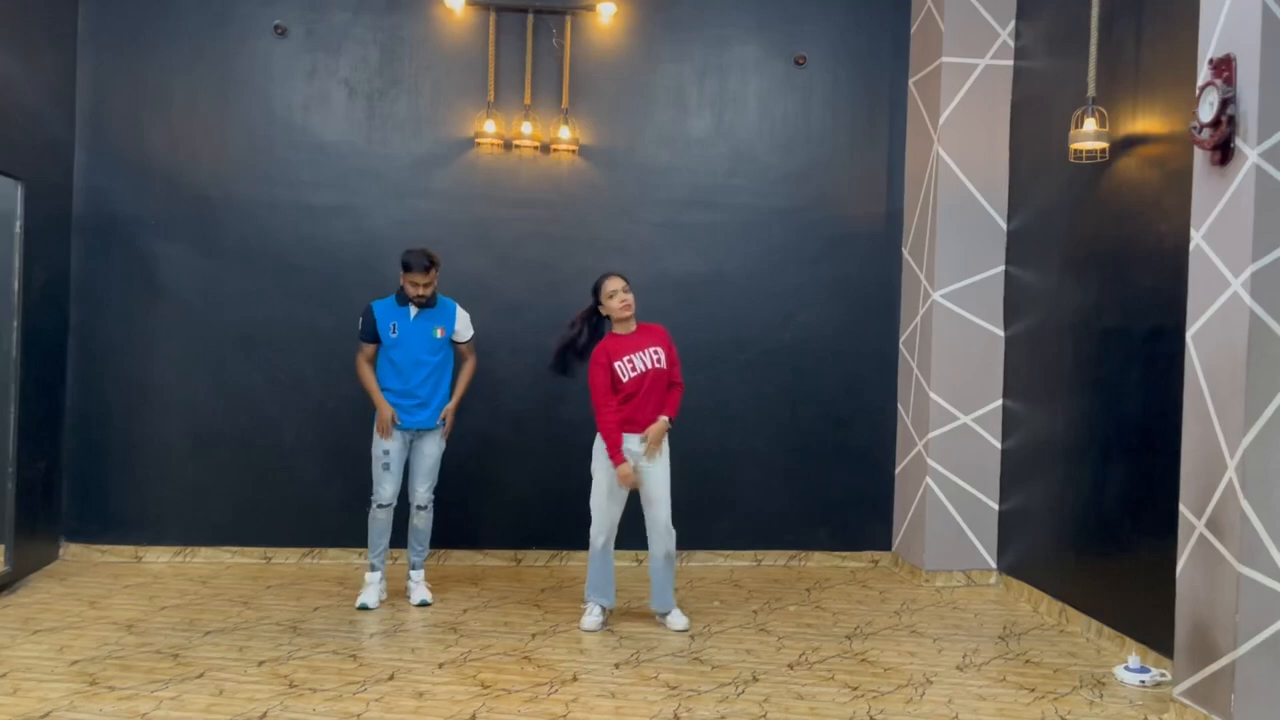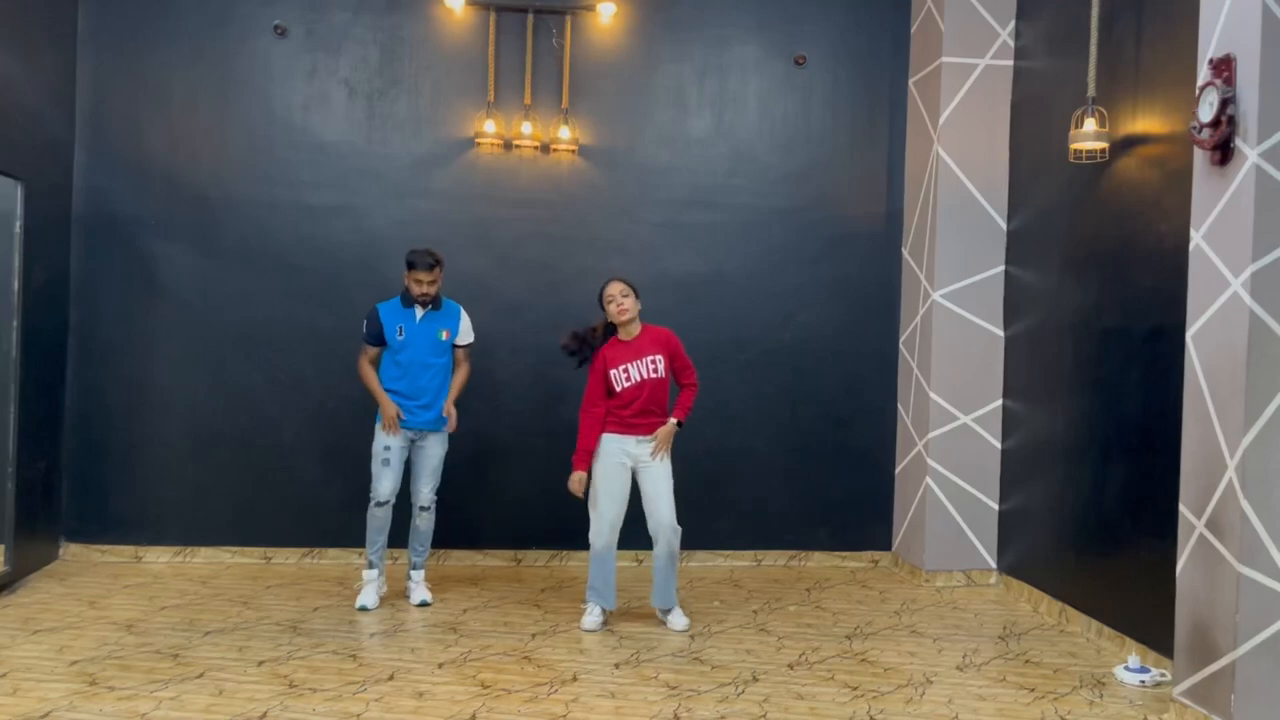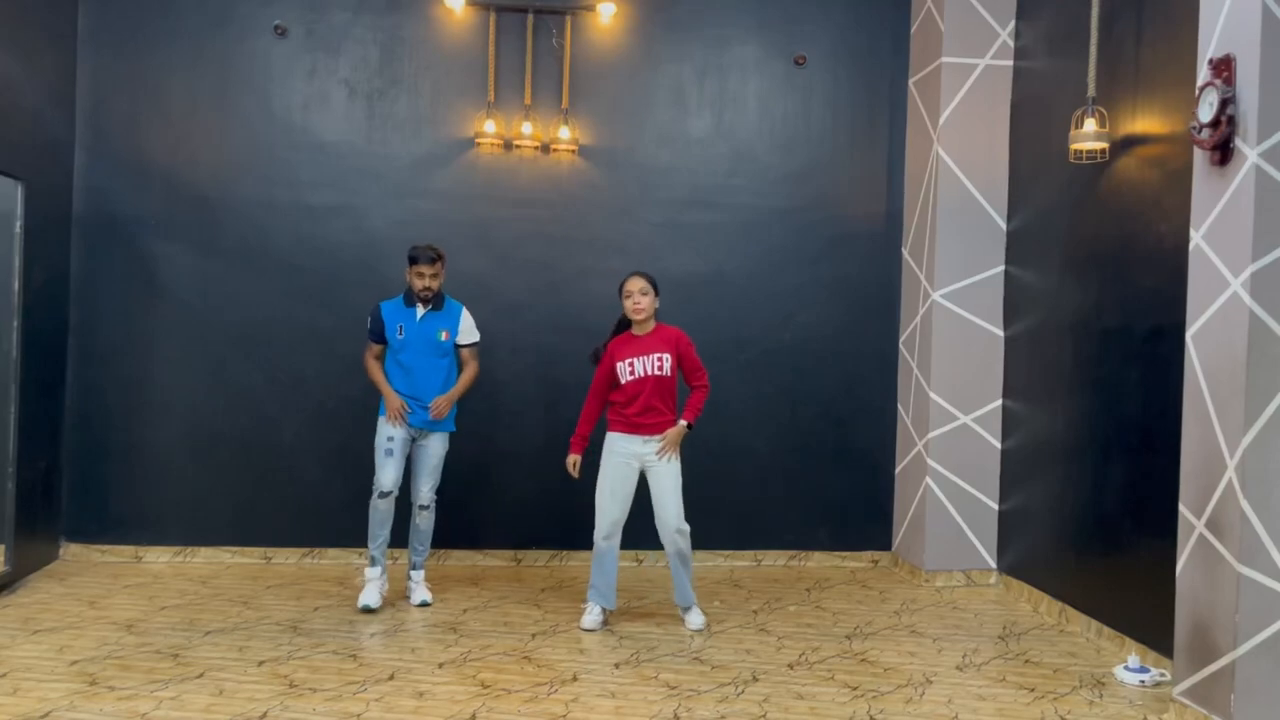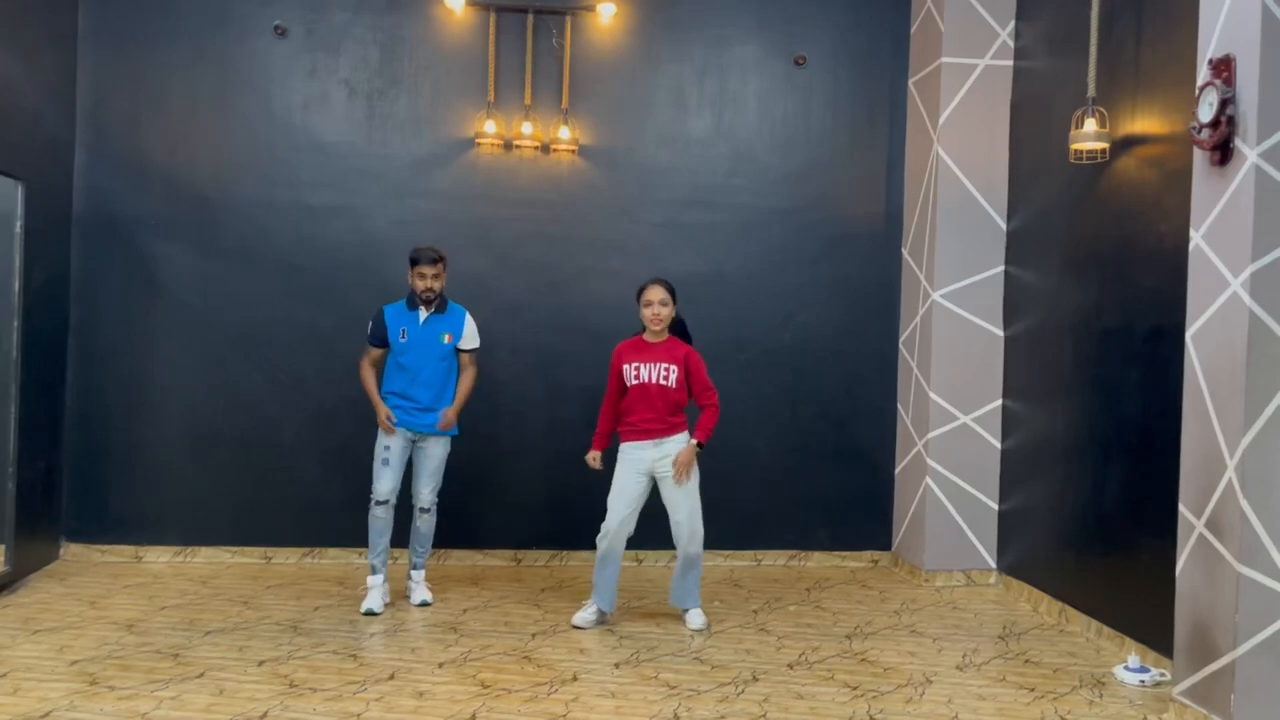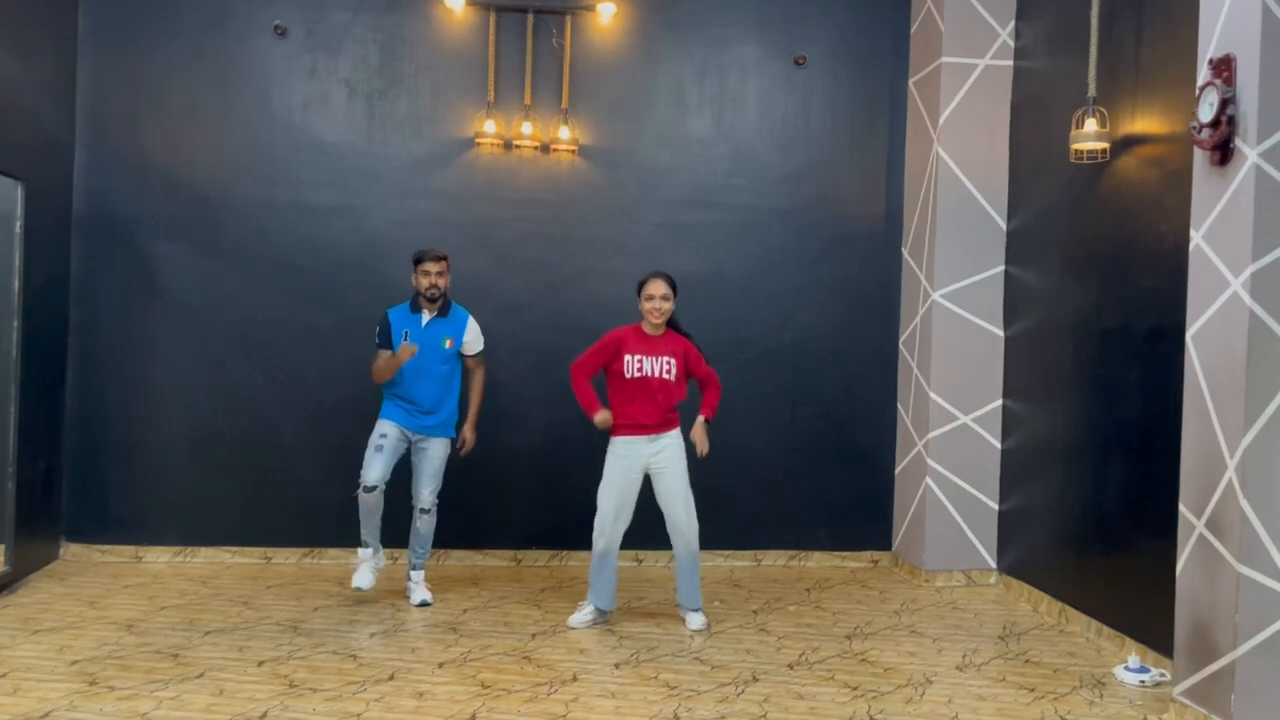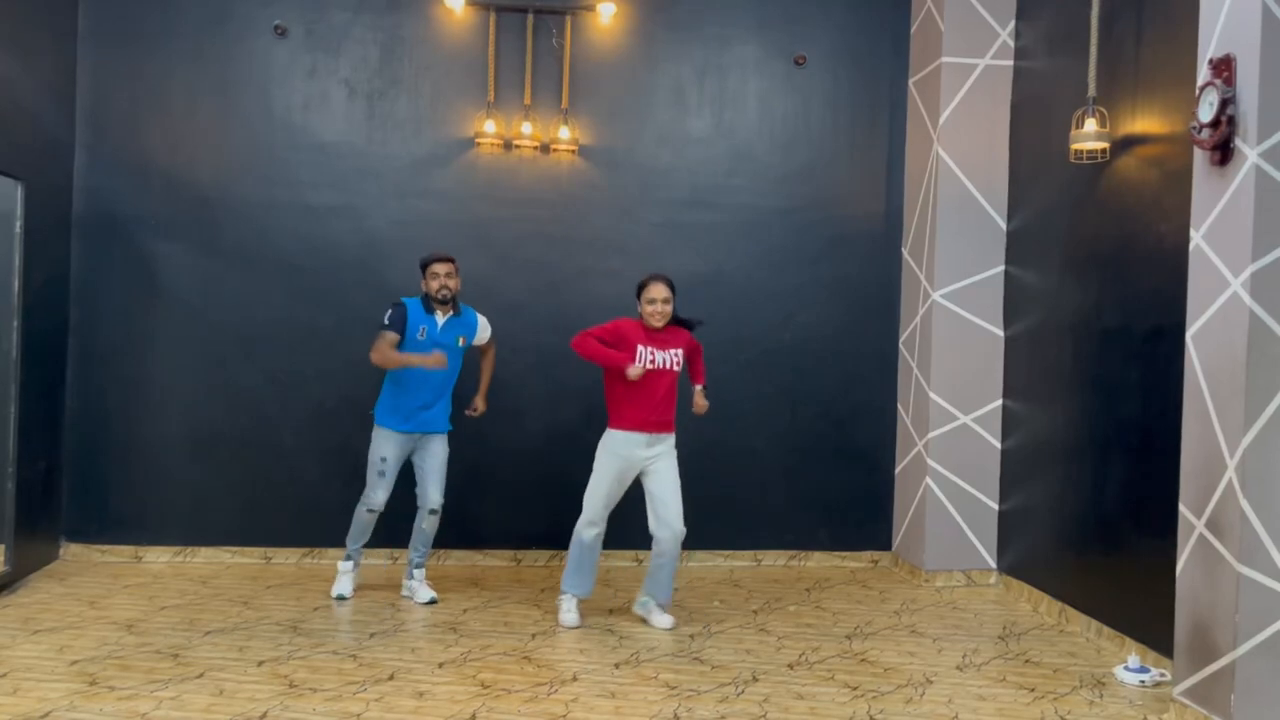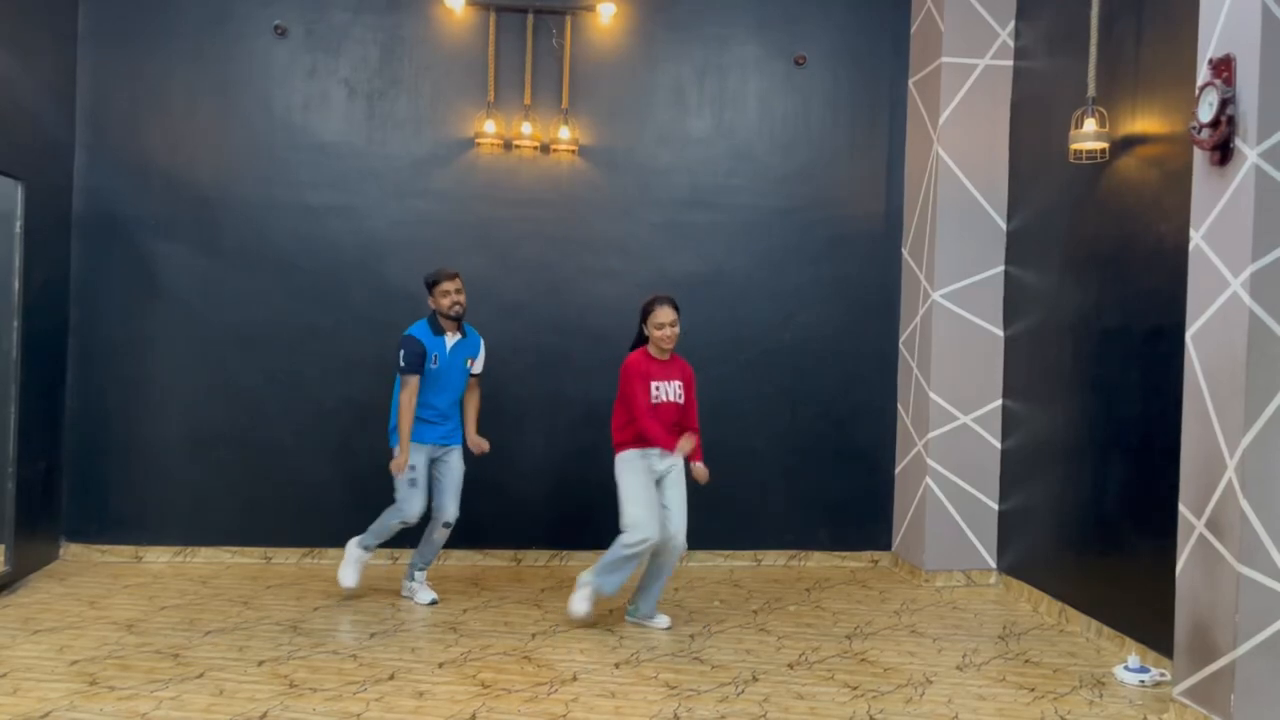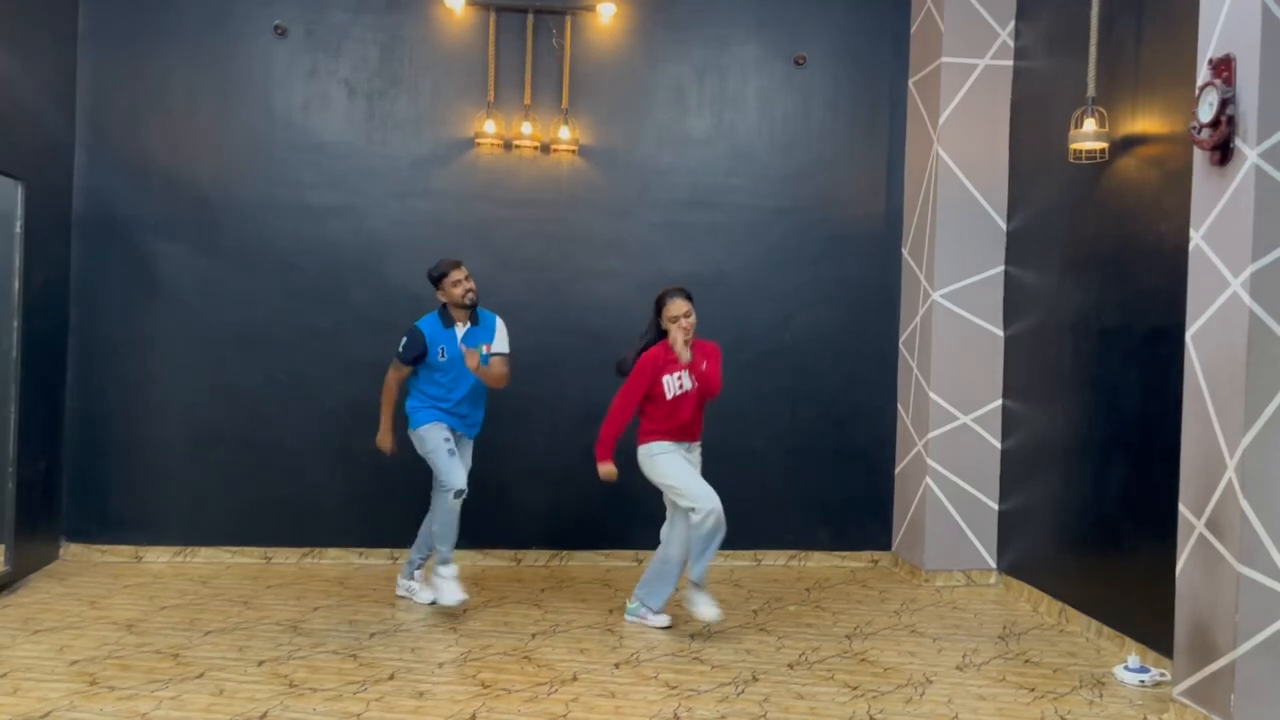
dt=0.2s
person 1, frame 1
left shoulder: (453, 313)
right shoulder: (377, 312)
left elbow: (468, 357)
right elbow: (364, 360)
left wrist: (453, 403)
right wrist: (380, 403)
left hip: (431, 423)
right hip: (390, 419)
left knee: (421, 499)
right knee: (384, 498)
left ankle: (416, 576)
right ankle: (374, 577)
person 1, frame 2
left shoulder: (456, 316)
right shoulder: (382, 314)
left elbow: (462, 364)
right elbow: (366, 362)
left wrist: (451, 401)
right wrist: (384, 401)
left hip: (435, 425)
right hip: (394, 420)
left knee: (425, 500)
right knee: (383, 495)
left ankle: (416, 577)
right ankle: (373, 575)
person 1, frame 3
left shoulder: (458, 315)
right shoulder: (385, 312)
left elbow: (471, 364)
right elbow: (372, 357)
left wrist: (452, 396)
right wrist: (388, 393)
left hip: (436, 421)
right hip: (396, 415)
left knee: (424, 499)
right knee: (385, 488)
left ankle: (416, 576)
right ankle: (375, 573)
person 1, frame 4
left shoulder: (460, 319)
right shoulder: (388, 316)
left elbow: (468, 369)
right elbow: (368, 363)
left wrist: (455, 409)
right wrist: (378, 405)
left hip: (436, 427)
right hip: (396, 423)
left knee: (425, 502)
right knee: (383, 495)
left ankle: (416, 577)
right ankle: (377, 581)
person 1, frame 5
left shoulder: (464, 323)
right shoulder: (393, 318)
left elbow: (476, 371)
right elbow: (379, 373)
left wrist: (470, 422)
right wrist: (398, 359)
left hip: (437, 428)
right hip: (395, 417)
left knee: (425, 502)
right knee: (370, 482)
left ankle: (416, 577)
right ankle: (370, 551)
person 1, frame 6
left shoulder: (472, 321)
right shoulder: (404, 310)
left elbow: (488, 349)
right elbow: (378, 355)
left wrist: (481, 394)
right wrist: (419, 360)
left hip: (434, 428)
right hip: (392, 423)
left knee: (432, 503)
right knee: (375, 500)
left ankle: (415, 576)
right ankle: (349, 563)
person 1, frame 7
left shoulder: (474, 341)
right shoulder: (415, 340)
right elbow: (408, 395)
left wrist: (472, 432)
right wrist: (402, 451)
left hip: (450, 442)
right hip: (413, 438)
left knee: (448, 516)
right knee: (411, 509)
left ankle: (416, 578)
right ankle: (361, 547)
person 1, frame 8
left shoulder: (493, 324)
right shoulder: (423, 331)
left elbow: (501, 376)
right elbow: (394, 377)
left wrist: (480, 369)
right wrist: (385, 427)
left hip: (465, 425)
right hip: (429, 419)
left knee: (447, 497)
right knee: (455, 485)
left ankle: (411, 576)
right ankle: (446, 569)
person 2, frame 1
left shoulder: (658, 335)
right shoulder: (601, 352)
left elbow: (675, 384)
right elbow: (605, 409)
left wrist: (664, 421)
right wrist: (619, 459)
left hip: (653, 441)
right hip: (612, 445)
left knee: (661, 525)
right knee: (604, 525)
left ankle: (665, 605)
right ankle: (597, 602)
person 2, frame 2
left shoulder: (664, 339)
right shoulder: (604, 355)
left elbow: (688, 383)
right elbow: (592, 412)
left wrist: (673, 423)
right wrist: (581, 465)
left hip: (655, 444)
right hip: (614, 446)
left knee: (665, 526)
right knee: (604, 528)
left ankle: (667, 604)
right ankle: (598, 603)
person 2, frame 3
left shoulder: (675, 339)
right shoulder: (614, 348)
left elbow: (700, 384)
right elbow: (596, 399)
left wrist: (683, 425)
right wrist: (577, 446)
left hip: (662, 443)
right hip: (620, 443)
left knee: (673, 525)
right knee: (607, 524)
left ankle: (687, 603)
right ankle: (598, 602)
person 2, frame 4
left shoulder: (685, 354)
right shoulder: (623, 352)
left elbow: (709, 404)
right elbow: (612, 401)
left wrist: (694, 445)
right wrist: (598, 444)
left hip: (675, 449)
right hip: (633, 450)
left knee: (689, 532)
right knee: (613, 528)
left ankle: (690, 604)
right ankle: (600, 603)
person 2, frame 5
left shoulder: (682, 347)
right shoulder: (619, 339)
left elbow: (711, 383)
right elbow: (579, 371)
left wrist: (702, 420)
right wrist: (595, 410)
left hip: (667, 444)
right hip: (624, 446)
left knee: (685, 527)
right knee: (607, 525)
left ankle: (691, 605)
right ankle: (598, 604)
person 2, frame 6
left shoulder: (682, 337)
right shoulder: (624, 330)
left elbow: (696, 352)
right elbow: (581, 341)
left wrist: (699, 389)
right wrist: (623, 365)
left hip: (662, 446)
right hip: (620, 441)
left knee: (671, 528)
right knee: (593, 518)
left ankle: (651, 601)
right ankle: (572, 594)
person 2, frame 7
left shoulder: (683, 370)
right shoulder: (635, 363)
left elbow: (690, 421)
right elbow: (640, 413)
left wrist: (696, 459)
right wrist: (673, 444)
left hip: (671, 462)
right hip: (635, 457)
left knee: (674, 540)
right knee: (644, 534)
left ankle: (642, 608)
right ankle: (591, 582)
person 2, frame 8
left shoulder: (708, 352)
right shoulder: (652, 359)
left elbow: (712, 389)
right elbow: (622, 406)
left wrist: (687, 358)
right wrist: (604, 454)
left hip: (690, 452)
right hip: (658, 450)
left knee: (681, 534)
right knee: (709, 507)
left ankle: (643, 606)
right ankle: (696, 584)
